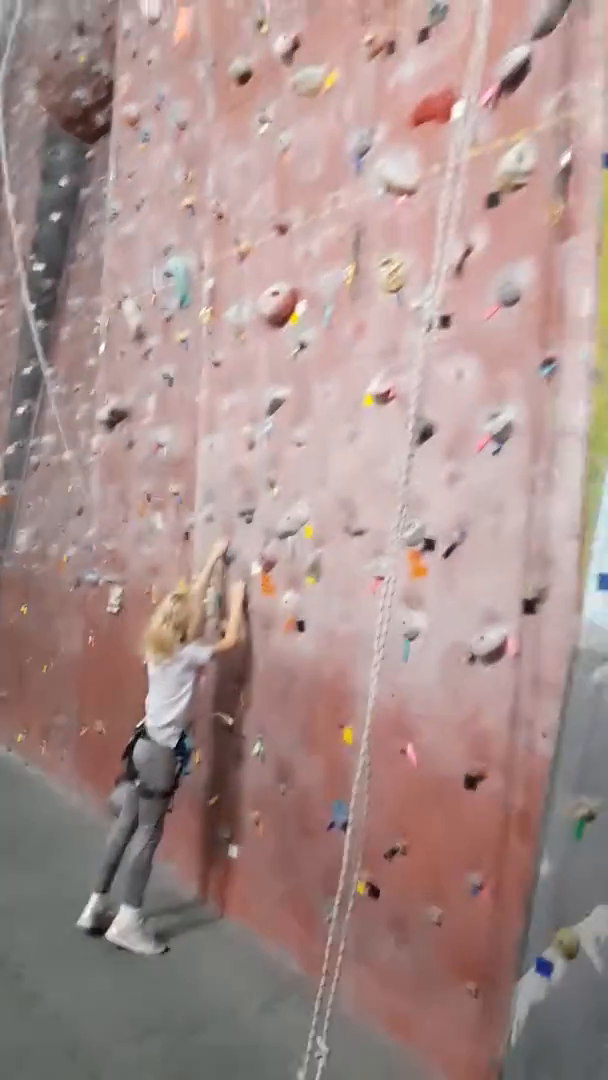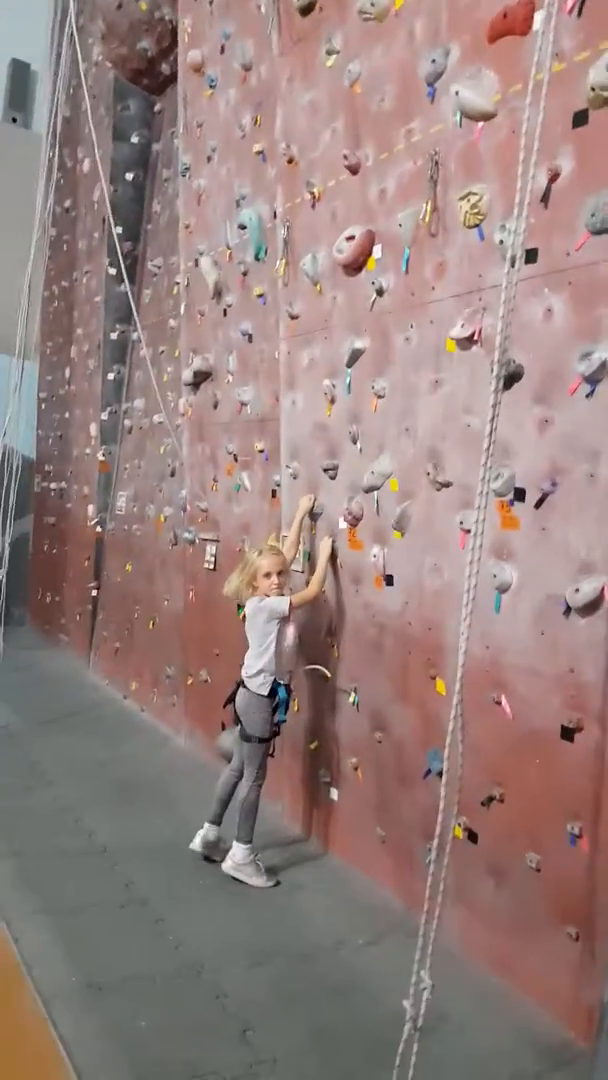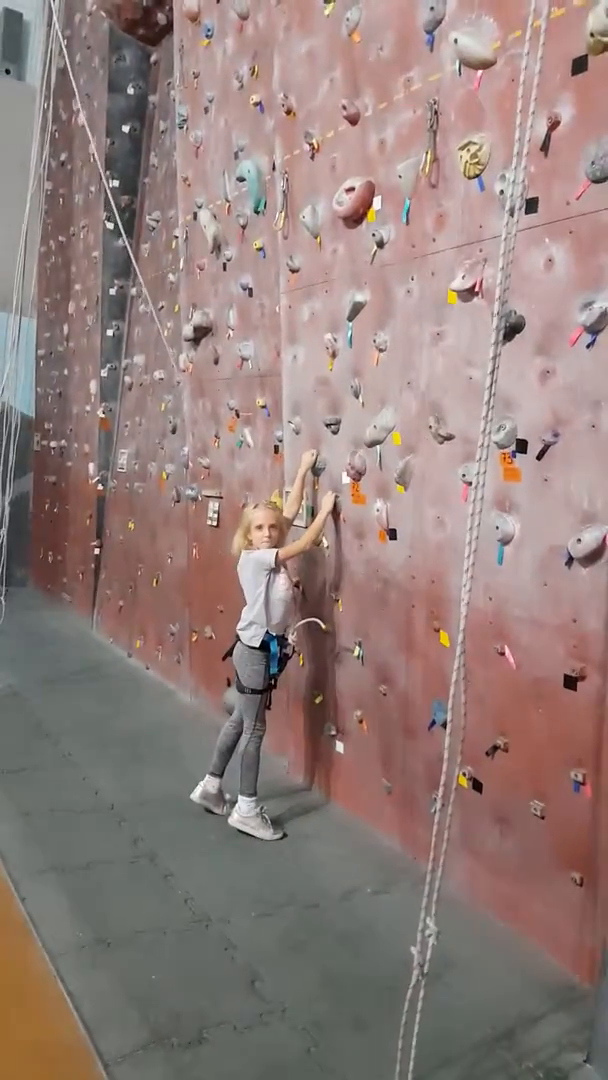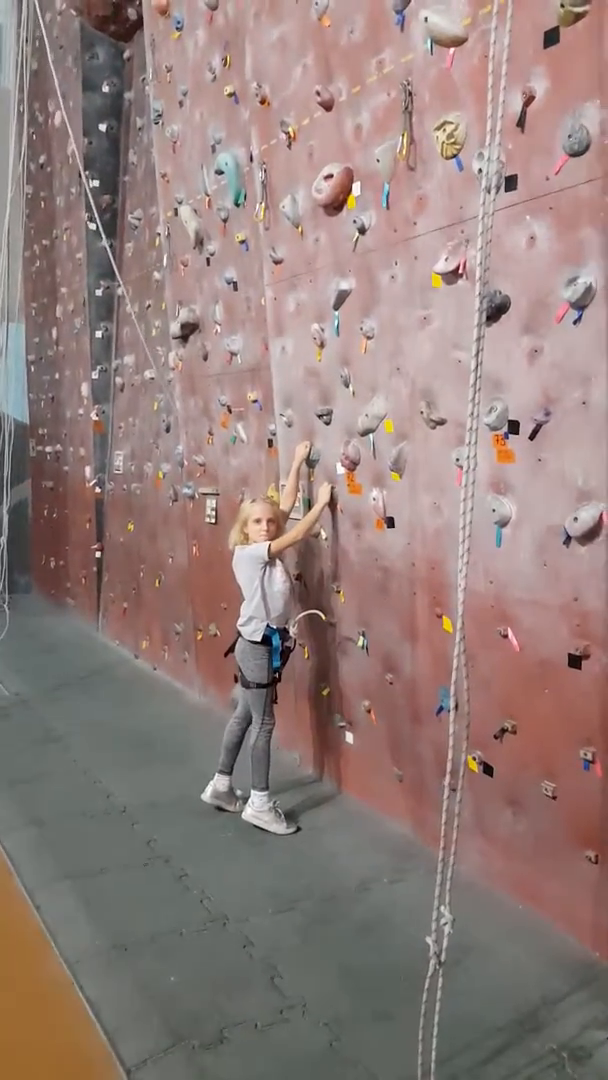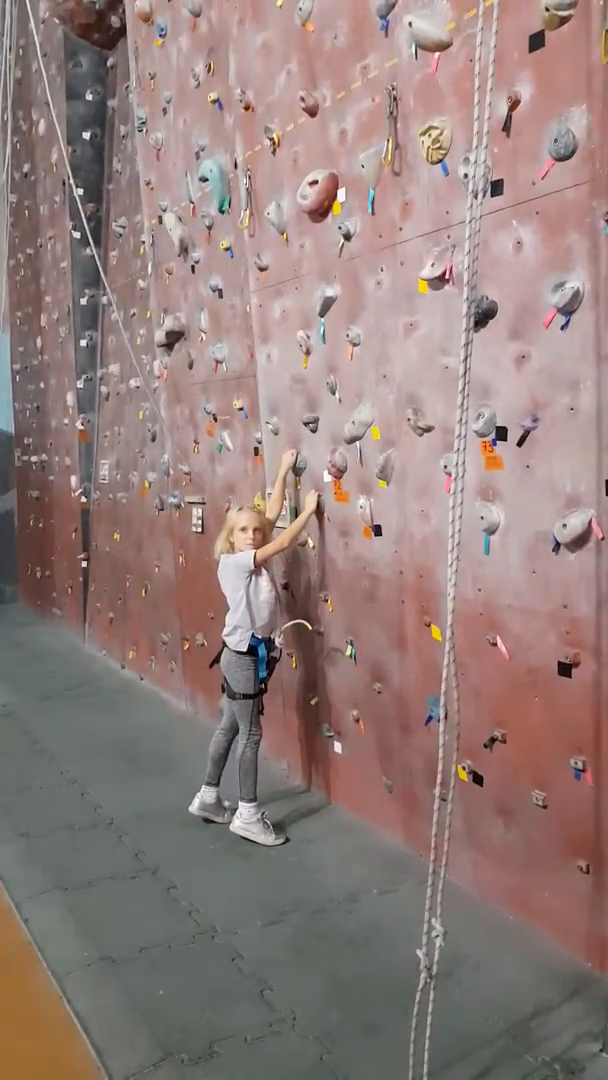
dt=0.4s
person 1, frame 1
left shoulder: (160, 650)
right shoulder: (186, 656)
left elbow: (189, 598)
right elbow: (231, 640)
left wrist: (214, 559)
right wrist: (235, 601)
left hip: (144, 741)
right hip: (162, 750)
left knee: (126, 825)
right knee: (148, 835)
left ankle: (97, 906)
right ankle: (127, 921)
person 1, frame 2
left shoulder: (270, 601)
right shoulder: (262, 606)
left elbow: (287, 552)
right elbow: (313, 592)
left wrist: (301, 515)
right wrist: (324, 554)
left hip: (255, 694)
right hip: (259, 697)
left knee: (239, 766)
right knee: (254, 777)
left ankle: (209, 834)
right ankle: (241, 856)
person 1, frame 3
left shoulder: (272, 556)
right shoulder: (252, 559)
left elbow: (290, 510)
right elbow: (304, 544)
left wrist: (304, 471)
right wrist: (325, 510)
left hip: (267, 648)
right hip: (254, 649)
left knee: (240, 720)
right knee: (254, 729)
left ankle: (210, 787)
right ankle: (247, 810)
person 1, frame 4
left shoulder: (270, 550)
right shoulder: (247, 554)
left elbow: (286, 505)
right elbow: (297, 535)
left wrist: (297, 463)
right wrist: (321, 502)
left hip: (269, 642)
right hip: (256, 644)
left knee: (245, 715)
right knee: (264, 723)
left ankle: (220, 786)
right ankle: (259, 804)
person 1, frame 5
left shoulder: (256, 558)
right shoulder: (232, 563)
left elbow: (271, 515)
right elbow: (283, 542)
left wrist: (284, 472)
right wrist: (308, 510)
left hip: (254, 652)
right hip: (242, 654)
left knee: (230, 727)
right knee: (250, 734)
left ankle: (208, 798)
right ankle: (248, 816)
